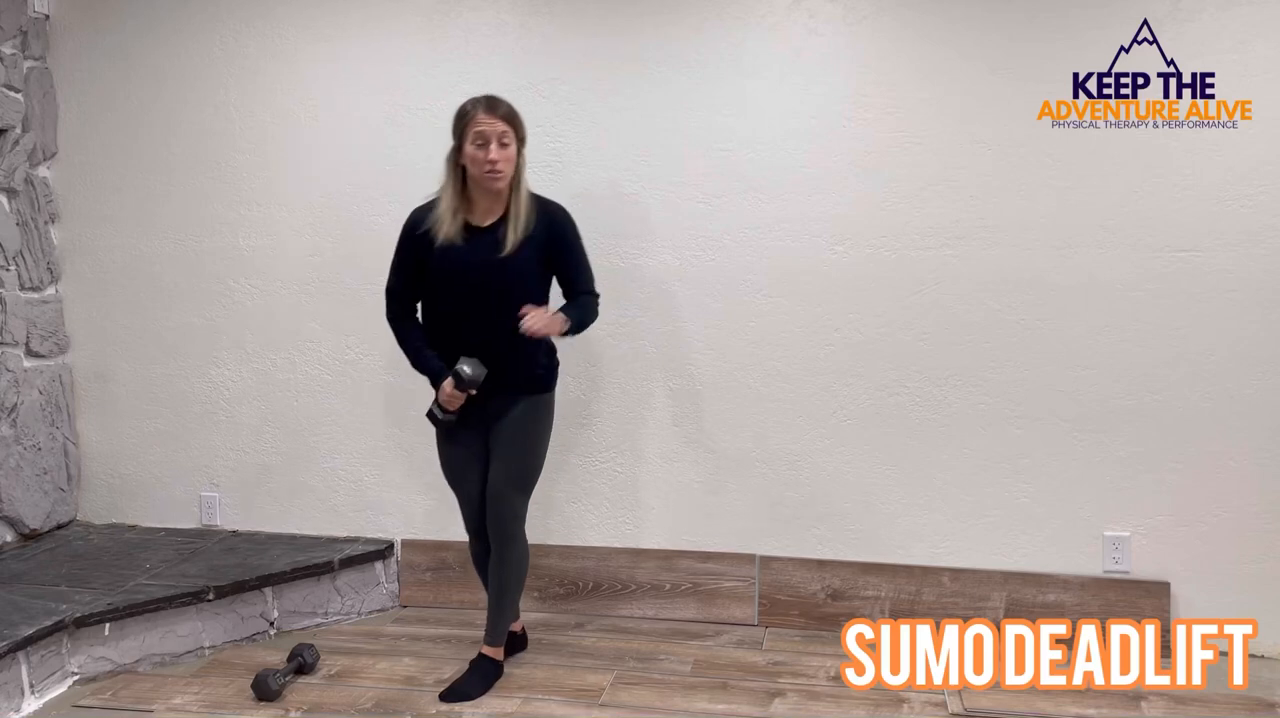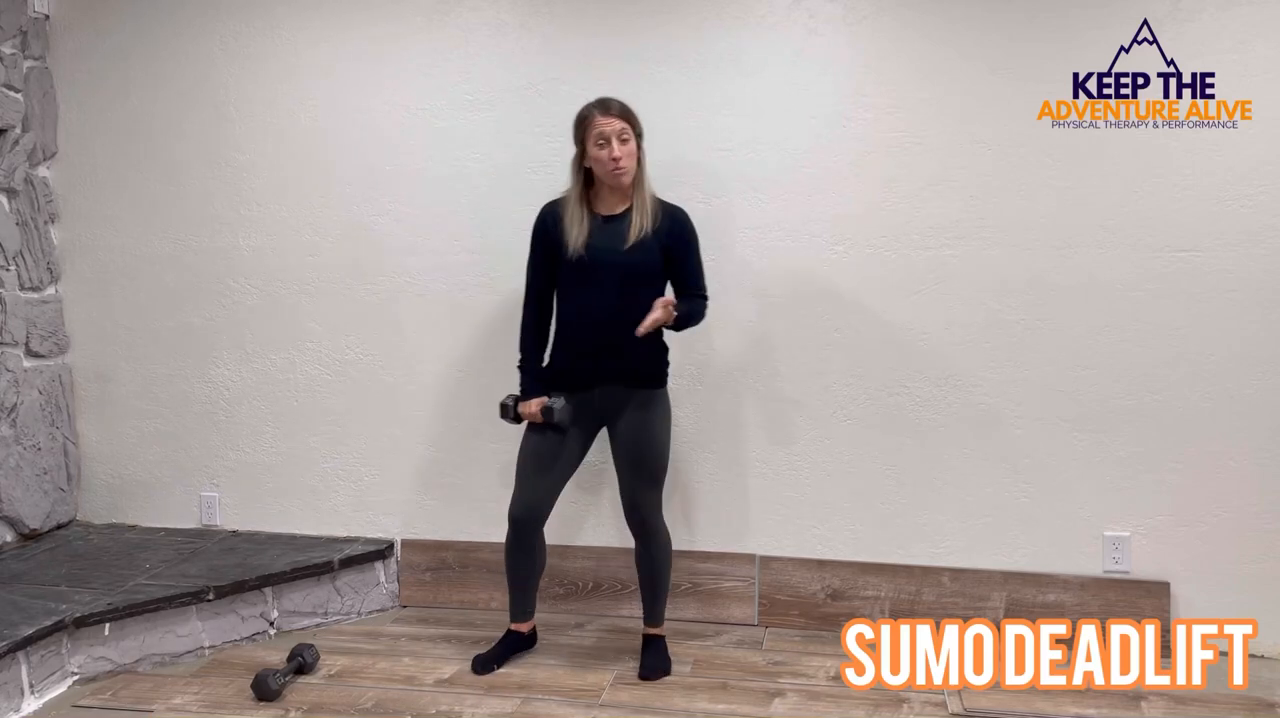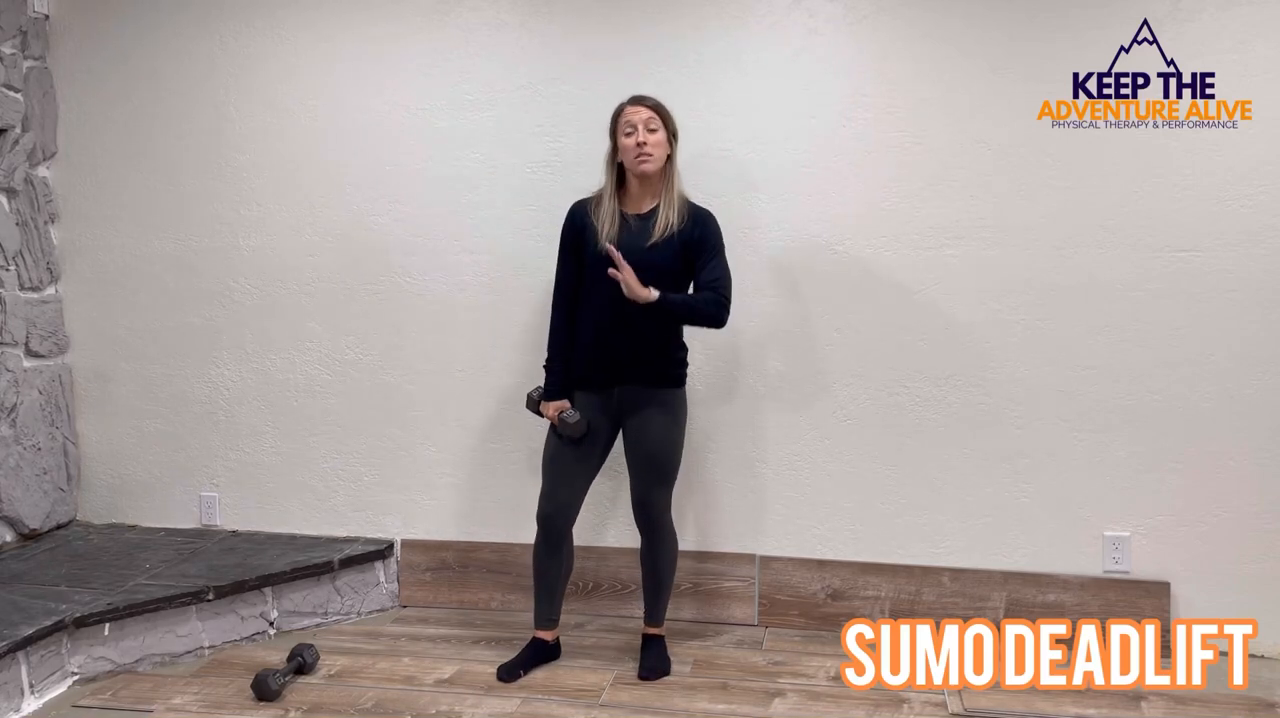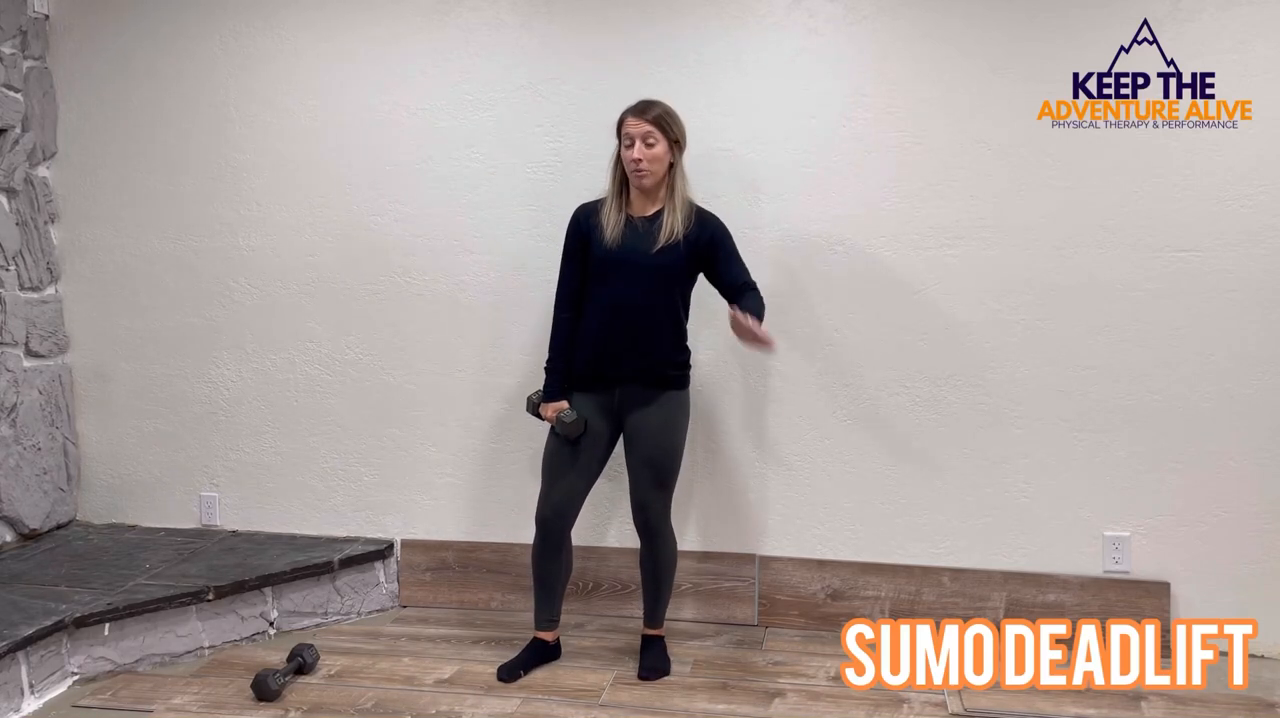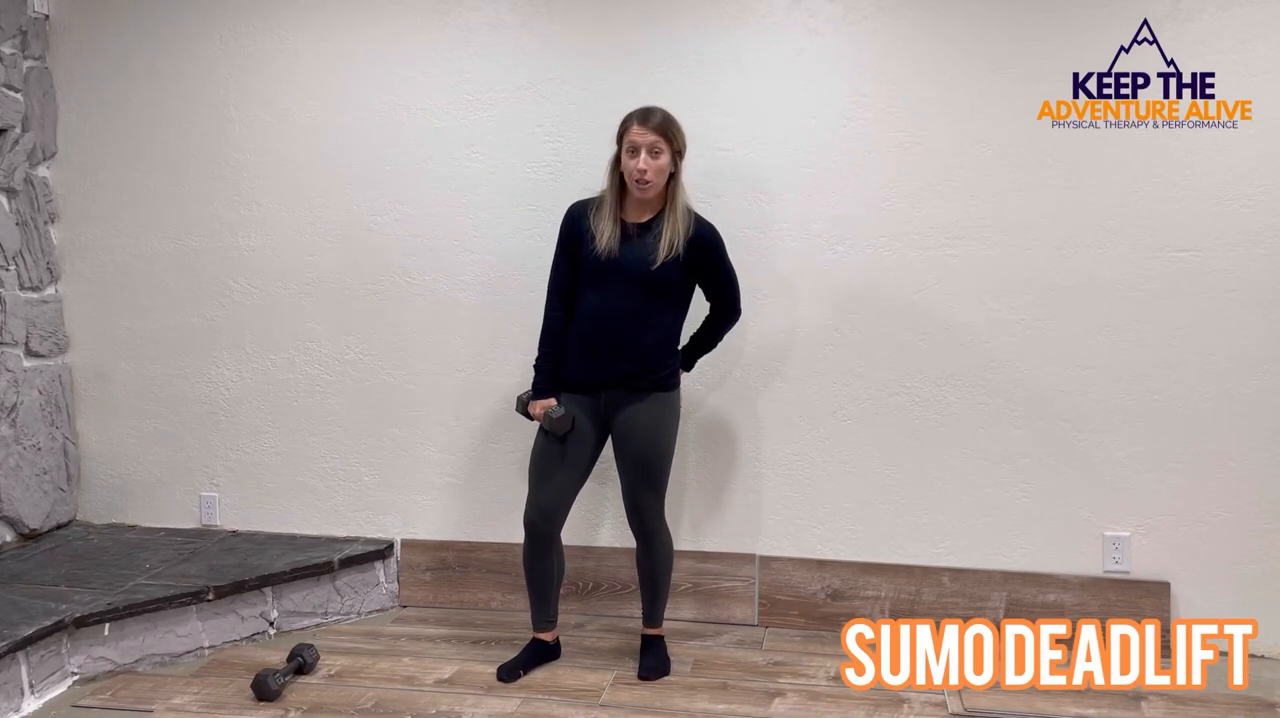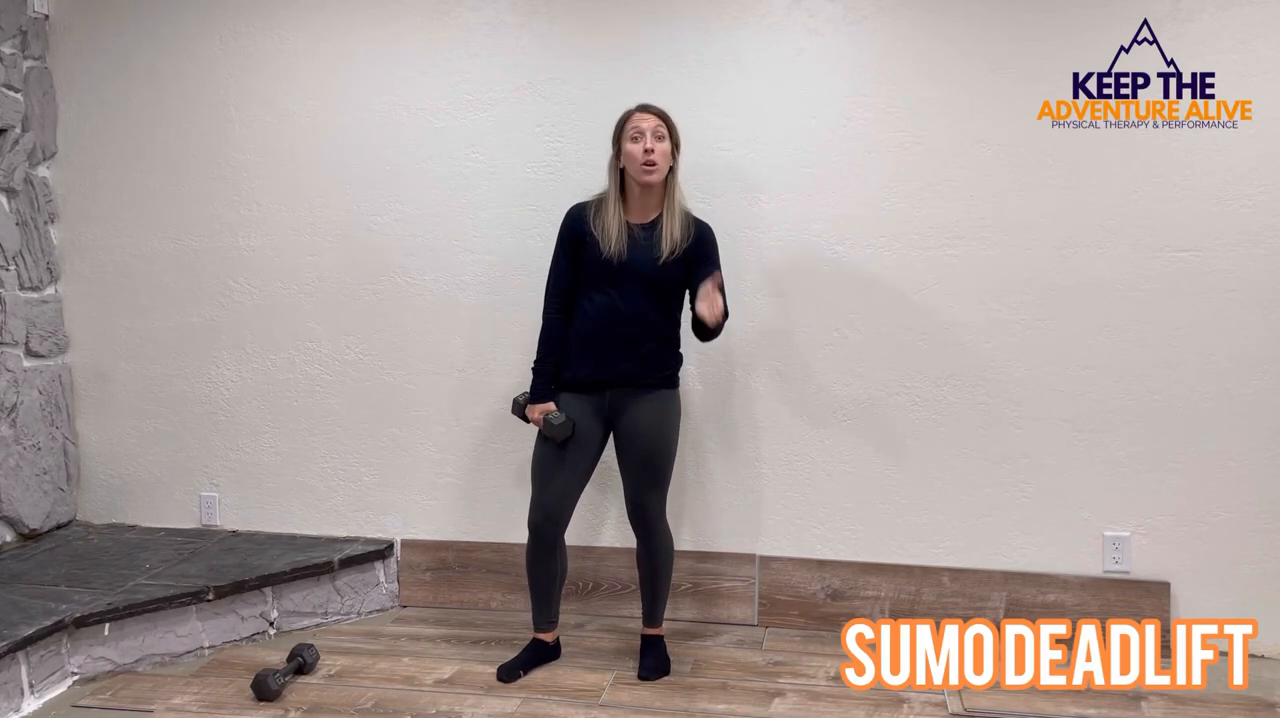
dt=0.7s
person 1, frame 1
left shoulder: (548, 221)
right shoulder: (426, 225)
left elbow: (585, 298)
right elbow: (400, 308)
left wrist: (560, 320)
right wrist: (437, 375)
left hip: (526, 391)
right hip: (463, 394)
left knee: (505, 519)
right knee: (476, 521)
left ankle: (491, 653)
right ankle: (513, 627)
person 1, frame 2
left shoulder: (669, 222)
right shoulder: (555, 220)
left elbow: (696, 301)
right elbow: (537, 308)
left wrist: (671, 313)
right wrist: (531, 386)
left hip: (640, 392)
right hip: (567, 391)
left knee: (645, 517)
right knee: (525, 513)
left ankle: (655, 633)
right ankle: (520, 628)
person 1, frame 3
left shoulder: (695, 223)
right shoulder: (584, 217)
left elbow: (716, 308)
right elbow: (565, 306)
left wrist: (649, 295)
right wrist: (555, 387)
left hip: (657, 391)
right hip: (588, 389)
left knee: (653, 515)
right knee: (553, 514)
left ankle: (654, 634)
right ankle: (545, 637)
person 1, frame 4
left shoulder: (699, 228)
right shoulder: (589, 220)
left elbow: (745, 295)
right elbow: (566, 308)
left wrist: (748, 324)
right wrist: (554, 389)
left hip: (659, 393)
right hip: (588, 390)
left knee: (652, 518)
right knee: (552, 515)
left ankle: (654, 635)
right ankle: (545, 637)
person 1, frame 5
left shoulder: (695, 234)
right shoulder: (582, 219)
left elbow: (727, 308)
right elbow: (558, 307)
left wrist: (682, 361)
right wrist: (542, 387)
left hip: (647, 397)
right hip: (576, 392)
left knee: (646, 519)
right knee: (540, 518)
left ankle: (653, 635)
right ankle: (544, 637)
person 1, frame 6
left shoulder: (693, 233)
right shoulder: (583, 221)
left elbow: (705, 326)
right elbow: (556, 309)
left wrist: (711, 312)
right wrist: (541, 390)
left hip: (650, 394)
right hip: (577, 391)
left knee: (648, 519)
right knee: (545, 518)
left ankle: (653, 635)
right ankle: (545, 638)
